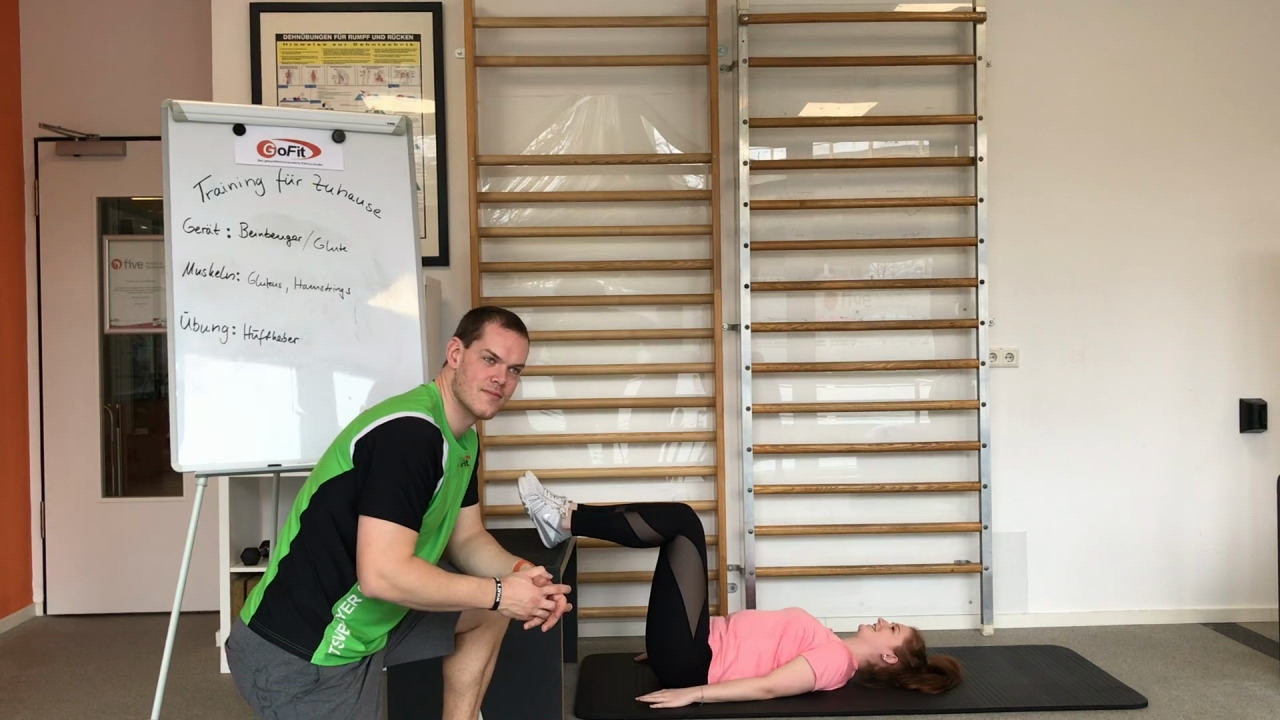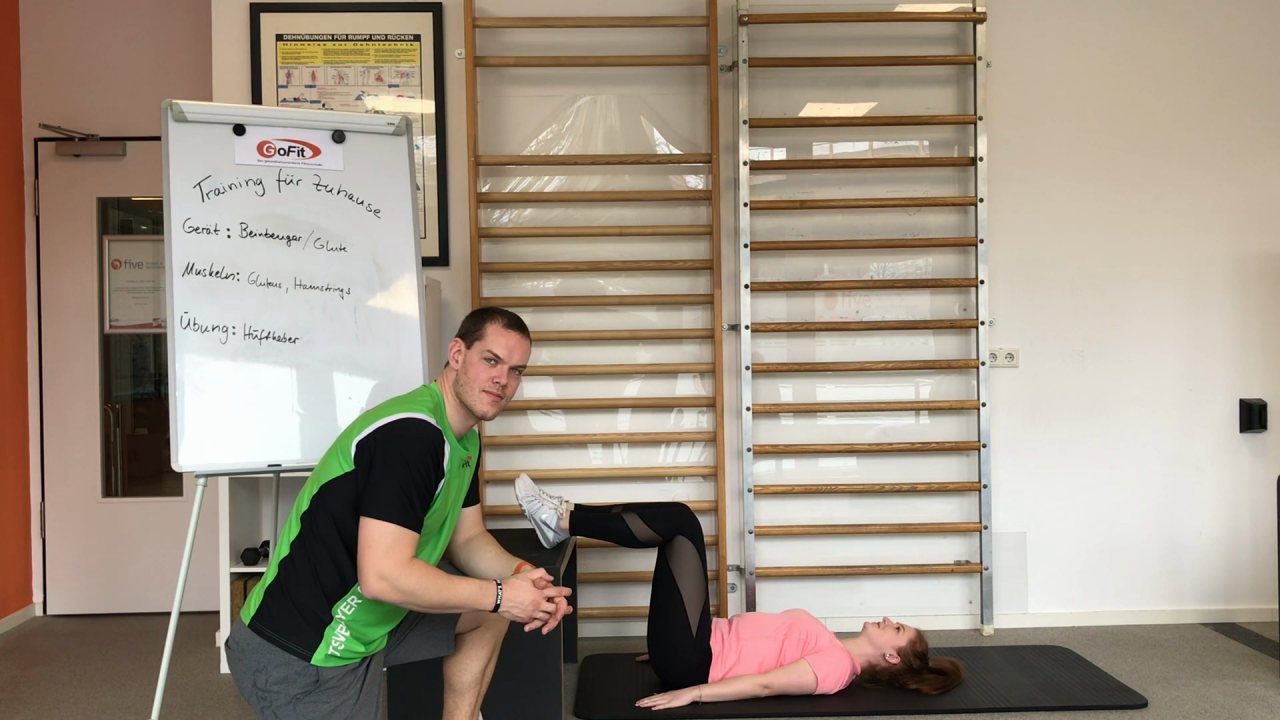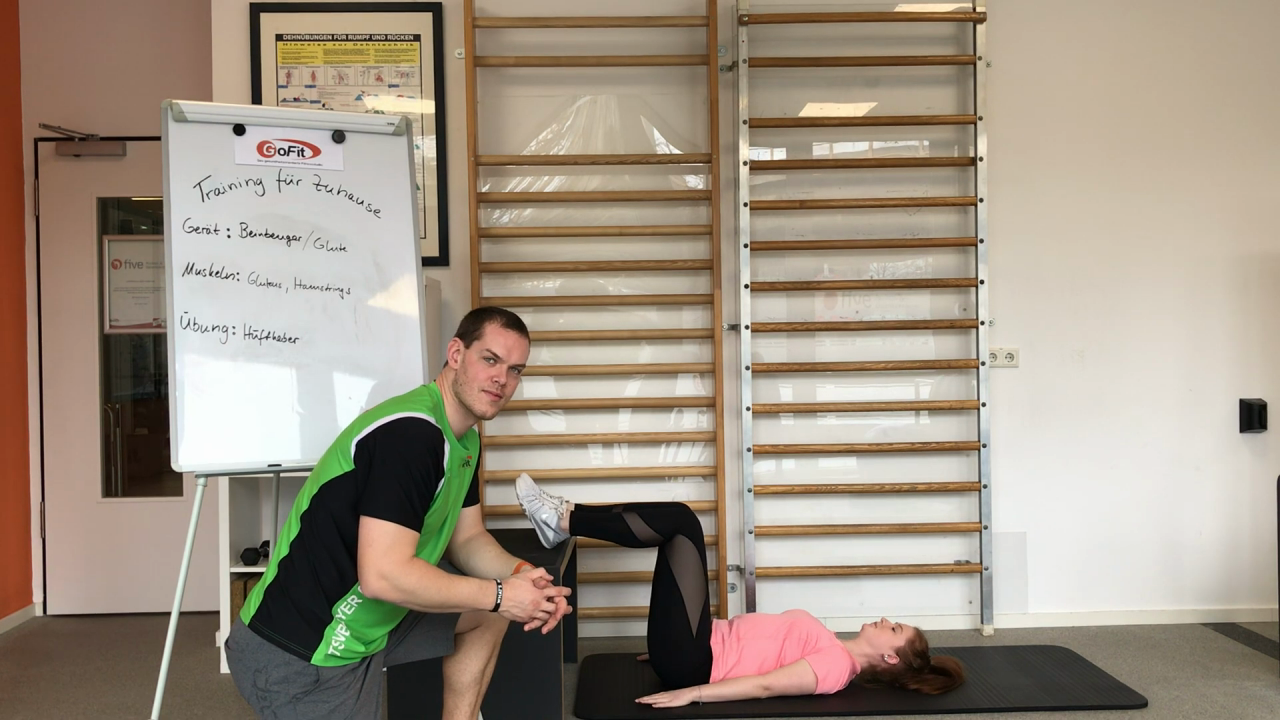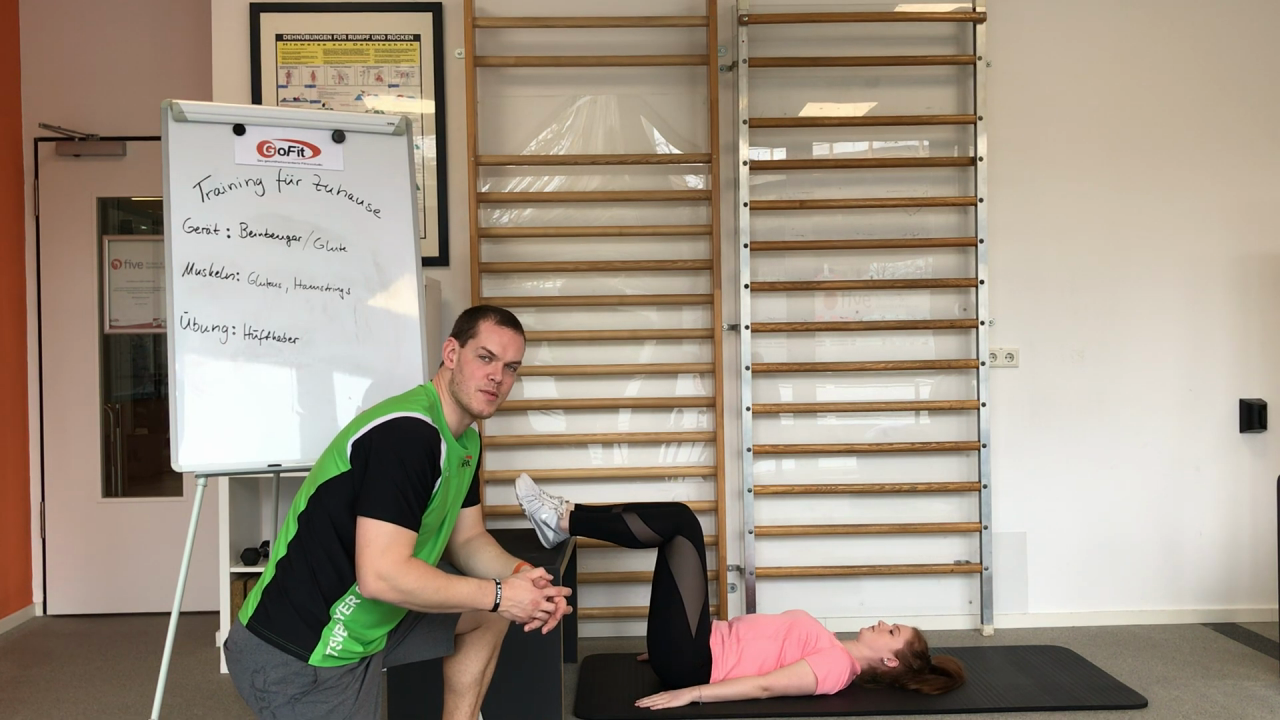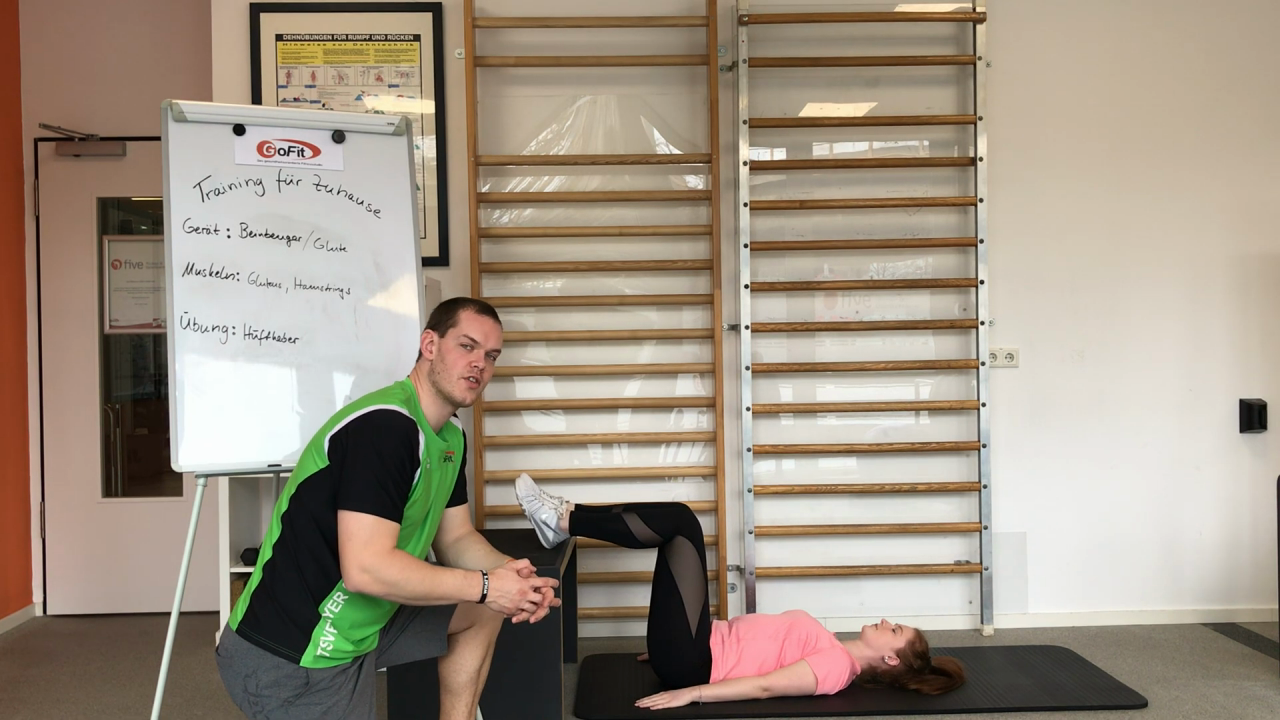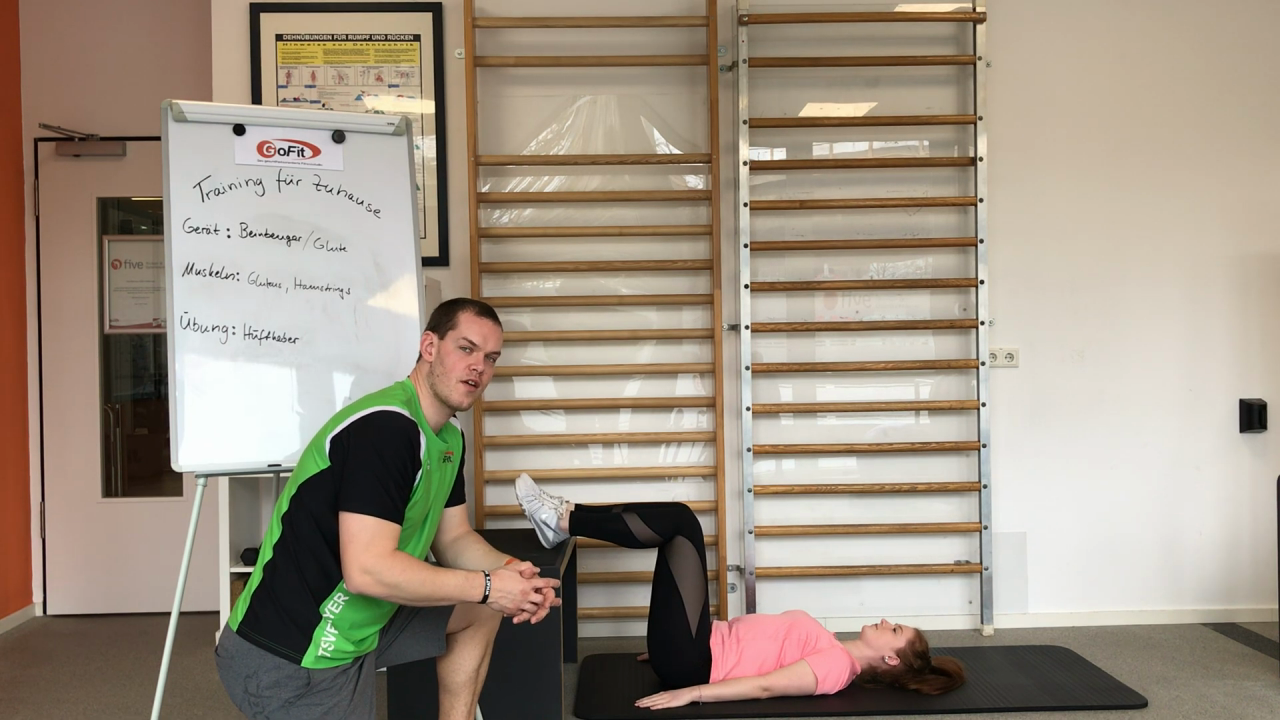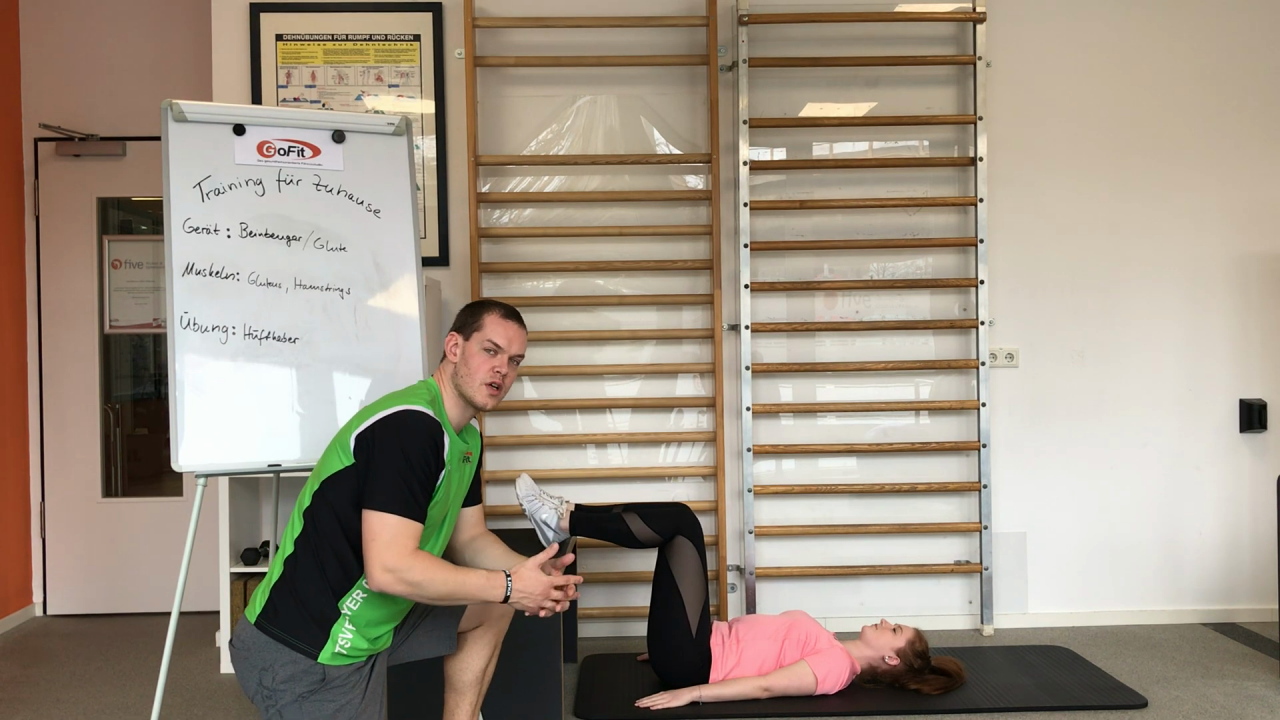
dt=0.7s
person 1, frame 1
left shoulder: (835, 661)
right shoulder: (826, 644)
left elbow: (766, 687)
left wrist: (693, 693)
right wrist: (666, 646)
left hip: (691, 663)
right hip: (697, 649)
left knee: (683, 524)
right knee: (679, 520)
left ankle: (566, 521)
right ankle: (567, 517)
person 1, frame 2
left shoulder: (838, 667)
right shoulder: (829, 647)
left elbow: (765, 683)
left wrist: (690, 692)
right wrist: (670, 646)
left hip: (693, 663)
right hip: (702, 645)
left knee: (679, 523)
right knee: (677, 520)
left ankle: (564, 521)
right ankle: (566, 518)
person 1, frame 3
left shoulder: (837, 666)
right shoulder: (829, 648)
left elbow: (765, 685)
left wrist: (690, 693)
right wrist: (668, 645)
left hip: (692, 664)
right hip: (702, 647)
left knee: (680, 523)
right knee: (678, 519)
left ankle: (564, 520)
right ankle: (566, 517)
person 1, frame 4
left shoulder: (838, 666)
right shoulder: (829, 648)
left elbow: (765, 685)
left wrist: (690, 693)
right wrist: (670, 644)
left hip: (693, 665)
right hip: (704, 646)
left knee: (679, 524)
right knee: (678, 520)
left ankle: (564, 520)
right ankle: (566, 518)
person 1, frame 5
left shoulder: (837, 667)
right shoulder: (829, 649)
left elbow: (766, 686)
left wrist: (690, 693)
right wrist: (669, 644)
left hip: (692, 665)
right hip: (703, 647)
left knee: (679, 525)
right knee: (678, 520)
left ankle: (563, 520)
right ankle: (565, 518)
person 1, frame 6
left shoulder: (837, 666)
right shoulder: (830, 648)
left elbow: (765, 685)
left wrist: (689, 693)
right wrist: (670, 645)
left hip: (693, 664)
right hip: (705, 645)
left knee: (679, 523)
right knee: (677, 519)
left ankle: (563, 520)
right ankle: (566, 517)
person 1, frame 7
left shoulder: (837, 667)
right shoulder: (828, 648)
left elbow: (766, 686)
left wrist: (690, 693)
right wrist: (669, 644)
left hip: (692, 663)
right hip: (704, 645)
left knee: (680, 524)
right knee: (679, 521)
left ankle: (563, 522)
right ankle: (565, 518)
person 2, frame 1
left shoulder: (462, 438)
right shoulder: (407, 431)
left elbow: (466, 538)
right elbow: (382, 574)
left wrist: (522, 575)
right wrist: (498, 593)
left hip: (362, 621)
left knee: (488, 611)
person 2, frame 2
left shoulder: (464, 439)
right shoulder: (409, 433)
left elbow: (467, 539)
right elbow: (382, 576)
left wrist: (523, 576)
right wrist: (499, 597)
left hip: (362, 622)
left knee: (490, 611)
person 2, frame 3
left shoulder: (464, 438)
right shoulder: (409, 432)
left elbow: (467, 538)
right elbow: (383, 576)
left wrist: (522, 575)
right wrist: (499, 596)
left hip: (362, 621)
left knee: (490, 611)
person 2, frame 4
left shoulder: (465, 439)
right shoulder: (405, 433)
left elbow: (467, 539)
right elbow: (381, 576)
left wrist: (521, 576)
right wrist: (498, 596)
left hip: (360, 623)
left knee: (490, 611)
person 2, frame 5
left shoulder: (450, 435)
right shoulder: (383, 426)
left elbow: (455, 538)
right elbow: (366, 568)
left wrist: (509, 573)
right wrist: (484, 586)
left hip: (357, 625)
left knee: (482, 610)
person 2, frame 6
left shoulder: (449, 436)
right shoulder: (384, 427)
left elbow: (453, 537)
right elbow: (368, 570)
left wrist: (510, 571)
right wrist: (487, 587)
left hip: (356, 624)
left knee: (481, 607)
person 2, frame 7
left shoulder: (466, 436)
right shoulder: (409, 425)
left elbow: (468, 538)
right elbow: (390, 568)
left wrist: (529, 573)
right wrist: (508, 586)
left hip: (369, 621)
left knee: (491, 607)
